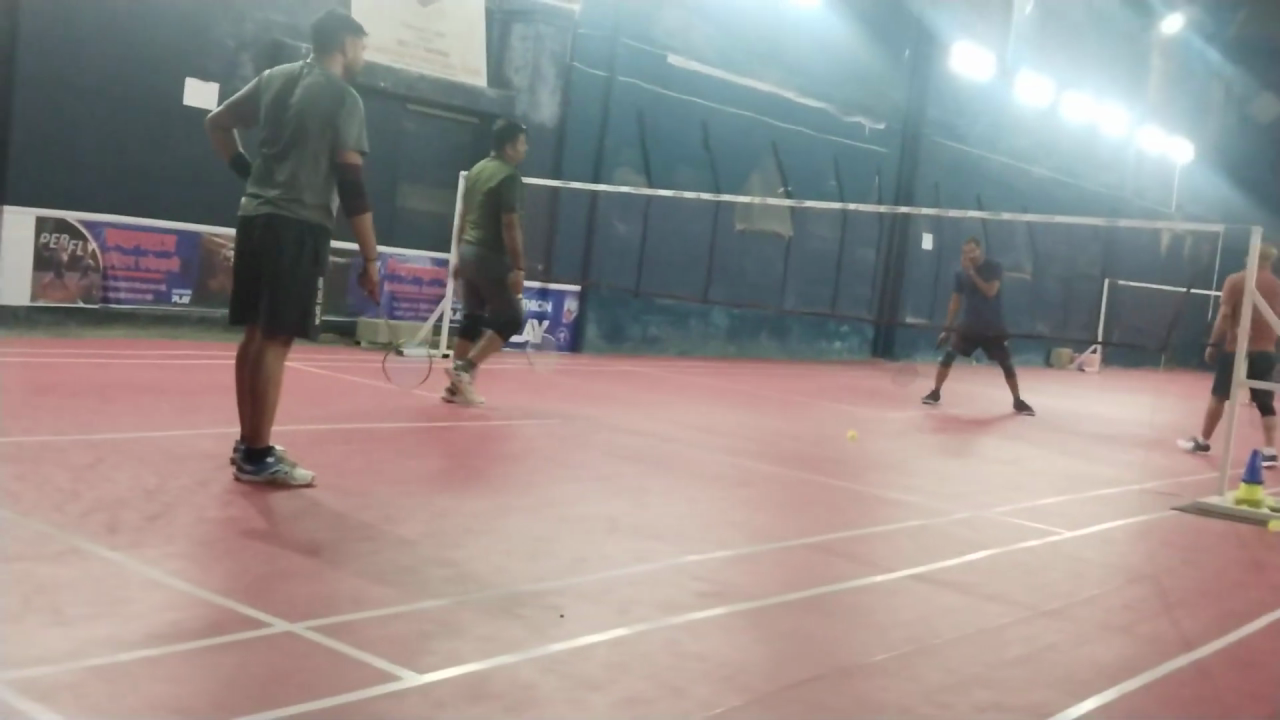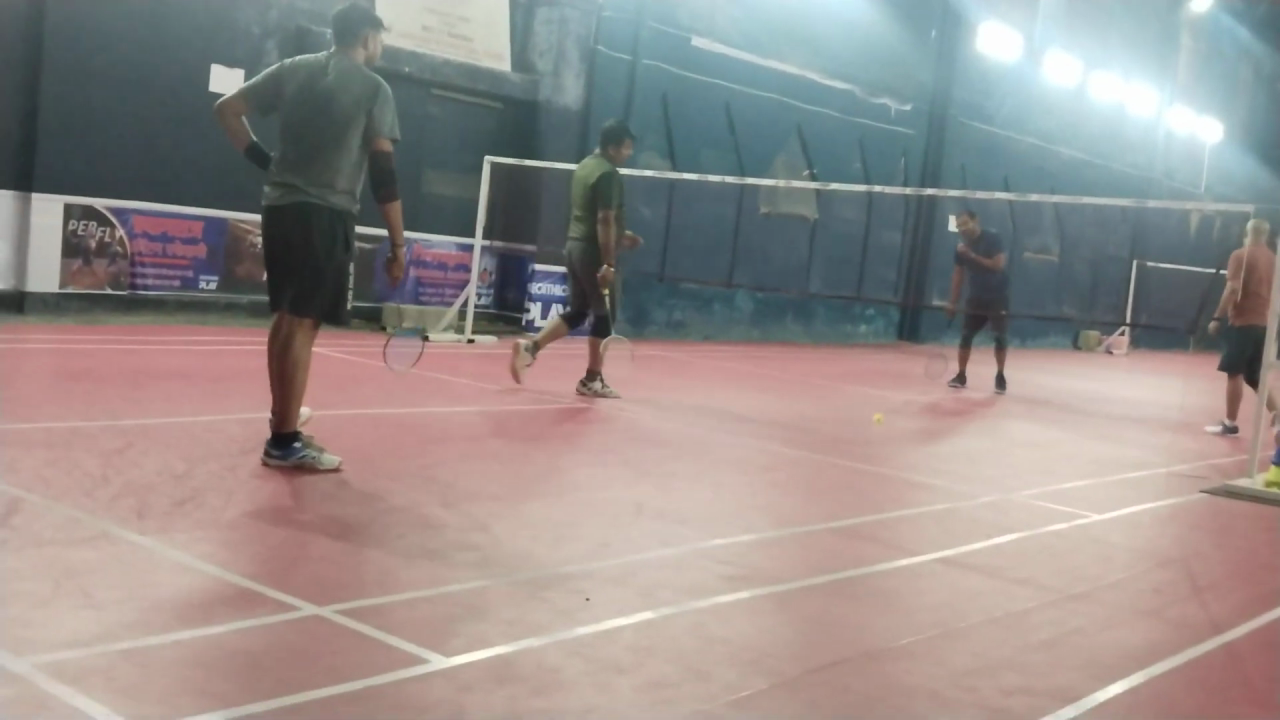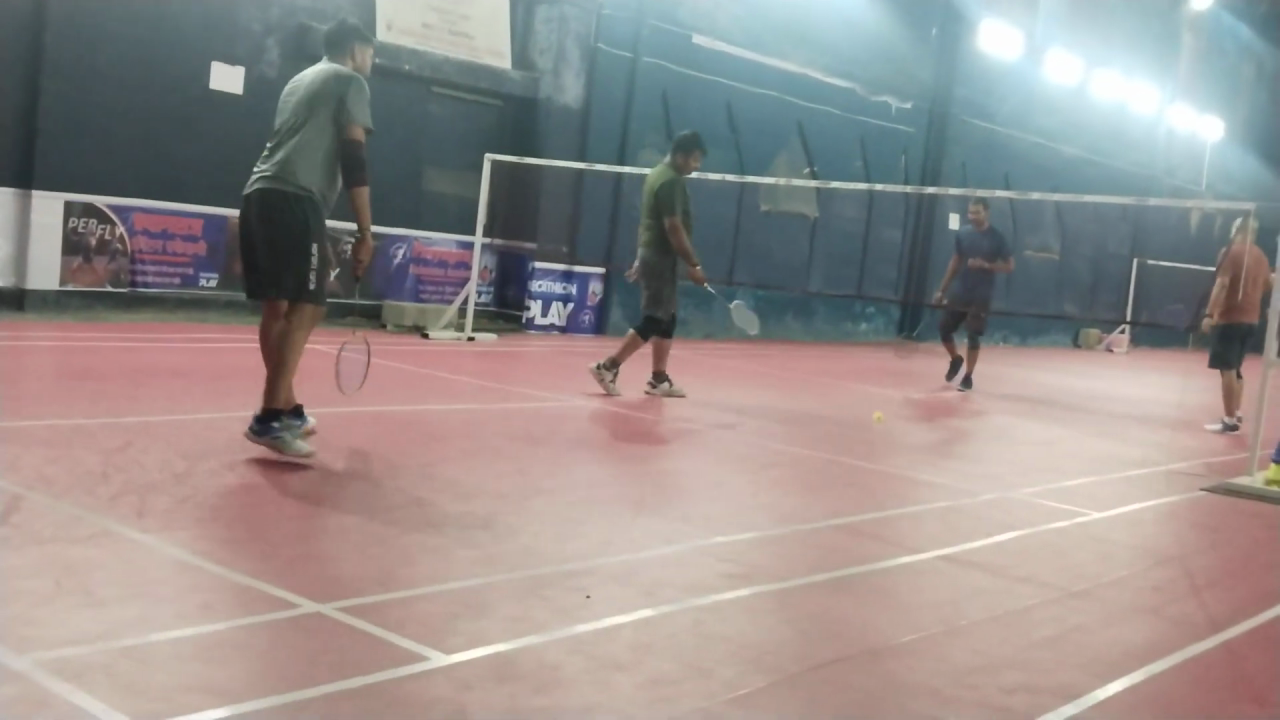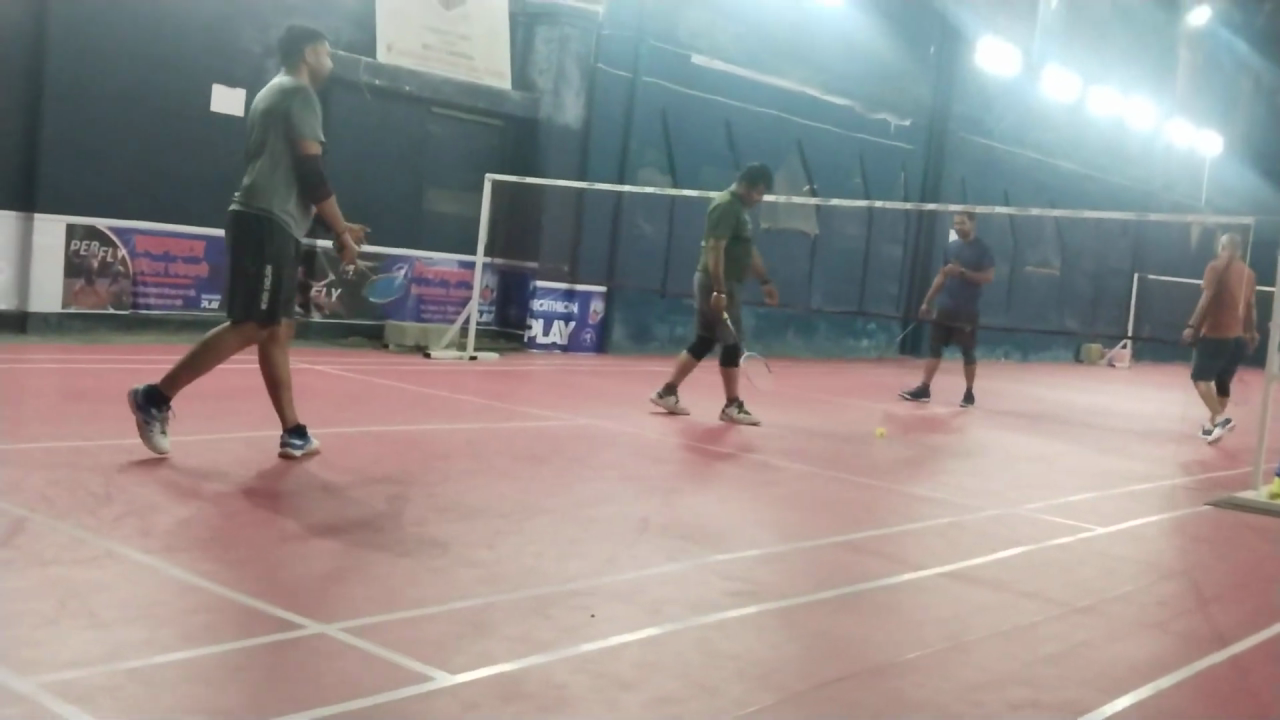
dt=0.4s
person 1, frame 1
left shoulder: (274, 79)
right shoulder: (344, 99)
left elbow: (217, 123)
right elbow: (350, 183)
right wrist: (370, 256)
left hip: (254, 219)
right hip: (298, 229)
left knee: (255, 336)
right knee: (275, 342)
left ankle: (248, 442)
right ankle: (257, 458)
person 1, frame 2
left shoulder: (292, 69)
right shoulder: (374, 89)
left elbow: (227, 109)
right elbow: (383, 173)
left wrist: (262, 159)
right wrist: (397, 244)
left hip: (278, 207)
right hip: (326, 215)
left knee: (287, 316)
right knee: (303, 324)
left ankle: (283, 412)
right ankle: (284, 442)
person 1, frame 3
left shoulder: (298, 81)
right shoulder: (351, 82)
right elbow: (354, 159)
right wrist: (364, 233)
left hip: (258, 196)
right hip: (293, 200)
left knee: (277, 309)
right knee: (304, 308)
left ankle: (283, 410)
right ankle: (272, 416)
person 1, frame 4
left shoulder: (278, 93)
right shoulder: (299, 94)
right elbow: (311, 174)
left wrist: (337, 225)
right wrist: (342, 233)
left hip: (277, 228)
right hip: (266, 225)
left knee: (277, 331)
right knee: (248, 328)
left ankle: (295, 433)
right ankle: (154, 399)
person 2, frame 1
left shoulder: (477, 170)
right shoulder: (508, 176)
right elbow: (510, 226)
left wrist: (460, 257)
right wrist: (518, 268)
left hip: (468, 250)
right hip: (490, 256)
left knee: (473, 320)
right knee: (511, 321)
left ankle: (457, 386)
right ankle: (465, 367)
person 2, frame 2
left shoulder: (585, 166)
right shoulder: (609, 175)
right elbow: (605, 222)
left wrist: (621, 235)
right wrist: (610, 264)
left hip: (576, 245)
right hip: (593, 250)
left knee: (576, 312)
right knee: (603, 315)
left ankle: (529, 347)
right ankle: (592, 380)
person 2, frame 3
left shoulder: (661, 175)
right shoulder: (671, 182)
right elbow: (675, 229)
left wrist: (640, 261)
right wrist: (694, 265)
left hip: (652, 255)
right hip: (662, 258)
left knee: (665, 319)
right knee: (655, 321)
left ankle: (659, 380)
right ankle: (607, 368)
person 2, frame 4
left shoulder: (738, 208)
right shoulder: (726, 207)
left elbow: (748, 250)
right elbow: (715, 250)
left wrist: (765, 281)
right wrist: (719, 291)
left hip: (726, 285)
right hip: (718, 286)
left knee: (704, 343)
right knee: (732, 344)
left ankle: (668, 393)
right ankle: (733, 406)
person 3, frame 1
left shoulder: (1235, 281)
left elbow: (1224, 314)
left wrist: (1212, 344)
left hip: (1237, 348)
left knee: (1219, 396)
left ankle: (1202, 441)
person 3, frame 2
left shoulder: (1240, 255)
right shoulder: (1273, 259)
left elbow: (1232, 289)
right elbow: (1272, 292)
left wrist: (1217, 318)
left hip: (1243, 323)
right hip: (1265, 324)
left knee: (1234, 374)
right knee: (1253, 377)
left ankle: (1230, 423)
right ankle: (1274, 414)
person 3, frame 3
left shoulder: (1230, 252)
right shoulder: (1261, 257)
left elbow: (1222, 284)
right elbow: (1268, 285)
left wrist: (1209, 314)
left hip: (1229, 318)
right hip: (1250, 320)
left knee: (1227, 370)
right knee: (1234, 369)
left ankle: (1230, 421)
right ankle: (1235, 413)
person 3, frame 4
left shoulder: (1216, 267)
right shoulder: (1248, 272)
left elbow: (1207, 298)
right elbow: (1251, 305)
left wrist: (1192, 325)
right wrist: (1251, 331)
left hip: (1214, 334)
right hip: (1236, 336)
left knee: (1200, 380)
right knee: (1223, 383)
left ankle: (1221, 418)
right ankle: (1210, 426)
person 4, frame 1
left shoulder: (994, 268)
right shoulder: (961, 273)
left elbow: (990, 292)
right elbow: (955, 301)
left wrist: (971, 273)
right wrist: (947, 329)
left hip: (993, 327)
right hip: (969, 324)
left knee: (1007, 364)
right knee: (949, 354)
left ankle: (1018, 401)
right ankle: (935, 393)
person 4, frame 2
left shoulder: (992, 239)
right shoulder: (962, 246)
left elbow: (999, 264)
right elbow: (959, 274)
left wrist: (973, 255)
right wrist: (953, 303)
left hip: (997, 297)
right hip: (976, 298)
left knee: (999, 336)
right knee: (966, 336)
left ankle: (1000, 376)
right ankle: (961, 375)
person 4, frame 3
left shoulder: (997, 238)
right shoulder: (963, 234)
left elbow: (1009, 267)
left wrist: (984, 265)
right wrist: (941, 289)
left hip: (980, 296)
right hip: (958, 292)
left knee: (973, 335)
right knee: (945, 329)
left ankle: (968, 377)
right ankle: (956, 360)
person 4, frame 4
left shoulder: (982, 249)
right shoulder: (951, 246)
left elbow: (989, 277)
left wrist: (962, 271)
right wrist: (927, 301)
left hip: (967, 310)
right hip: (945, 306)
left knee: (967, 351)
right knee: (934, 346)
left ankle: (969, 393)
right ankle: (924, 388)
